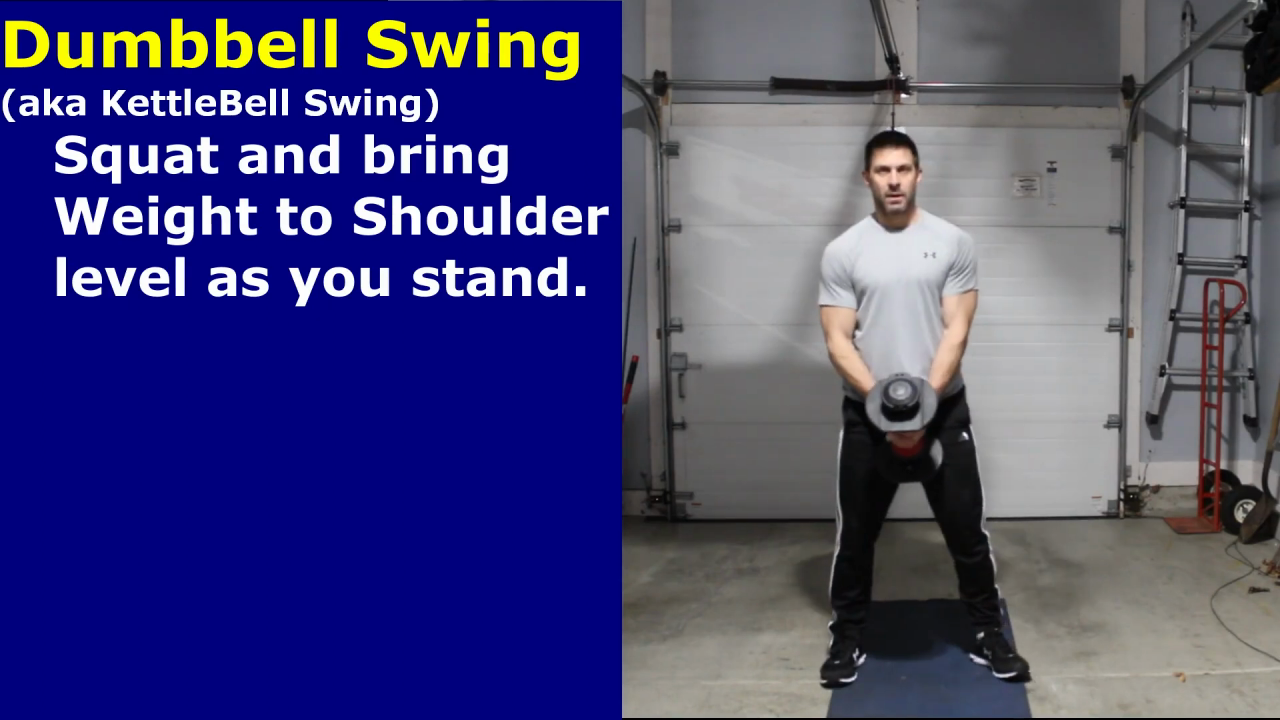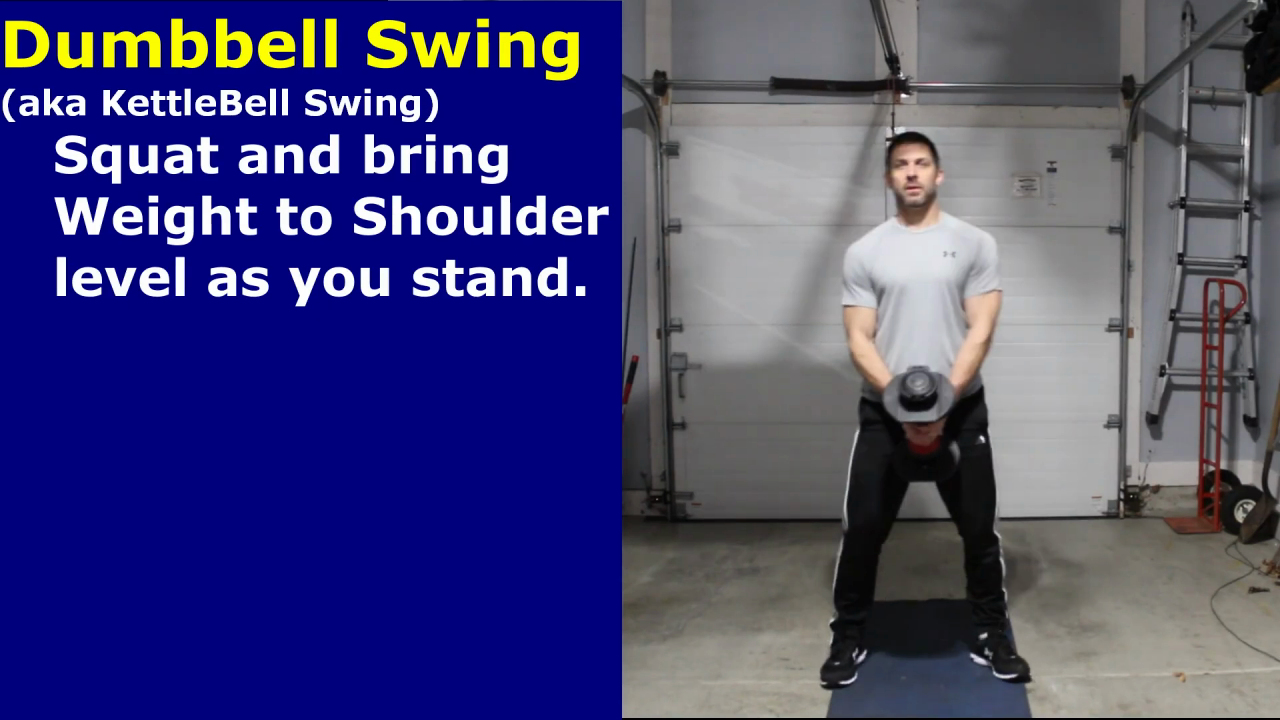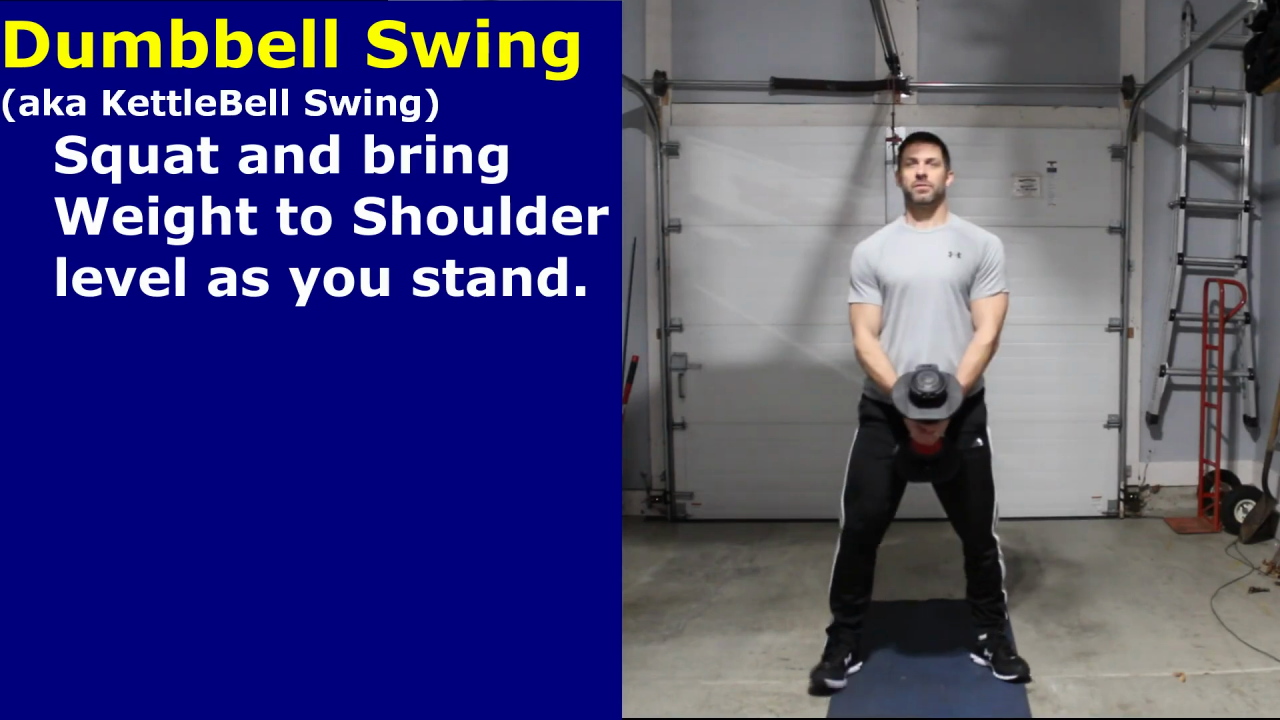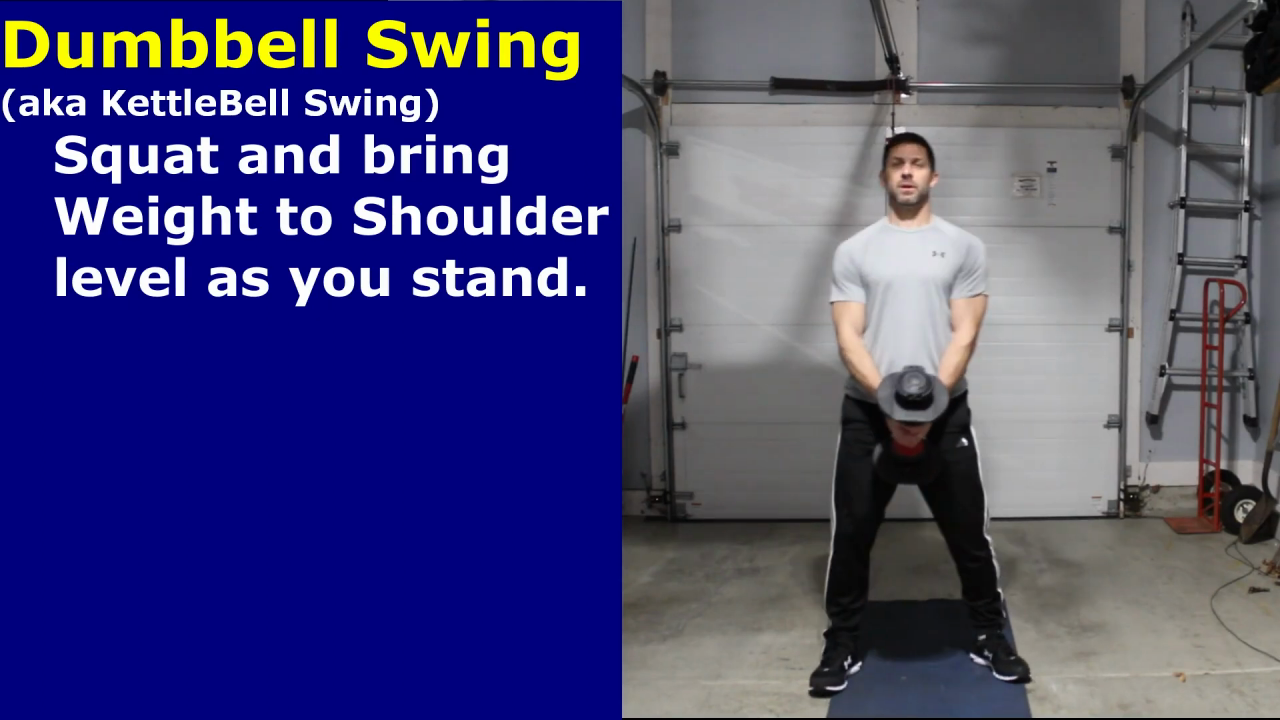
dt=0.2s
person 1, frame 1
left shoulder: (953, 242)
right shoulder: (842, 251)
left elbow: (957, 331)
right elbow: (838, 340)
left hip: (944, 408)
right hip: (866, 412)
left knee: (966, 528)
right knee: (856, 531)
left ankle: (988, 634)
right ankle: (847, 638)
person 1, frame 2
left shoulder: (975, 243)
right shoulder: (863, 253)
left elbow: (982, 331)
right elbow: (860, 340)
left hip: (961, 410)
right hip: (882, 412)
left knee: (979, 530)
right knee: (863, 528)
left ankle: (990, 636)
right ankle: (849, 639)
person 1, frame 3
left shoulder: (982, 245)
right shoulder: (871, 251)
left elbow: (987, 332)
right elbow: (865, 338)
left hip: (963, 411)
right hip: (884, 411)
left knee: (978, 531)
right knee: (860, 528)
left ankle: (990, 637)
right ankle: (844, 642)
person 1, frame 4
left shoulder: (965, 247)
right shoulder: (854, 250)
left elbow: (965, 334)
right elbow: (849, 335)
right wrist: (888, 401)
left hip: (945, 411)
right hip: (867, 412)
left knee: (967, 529)
right knee: (852, 533)
left ankle: (990, 636)
right ankle: (843, 644)
